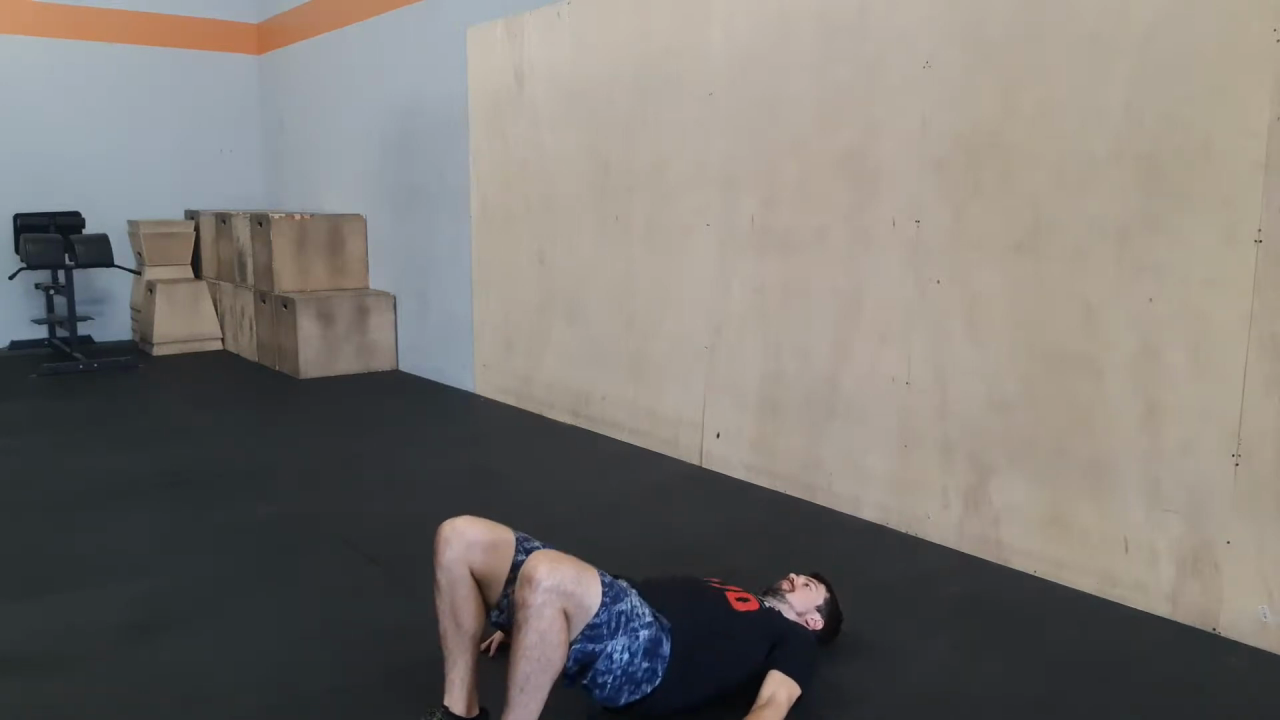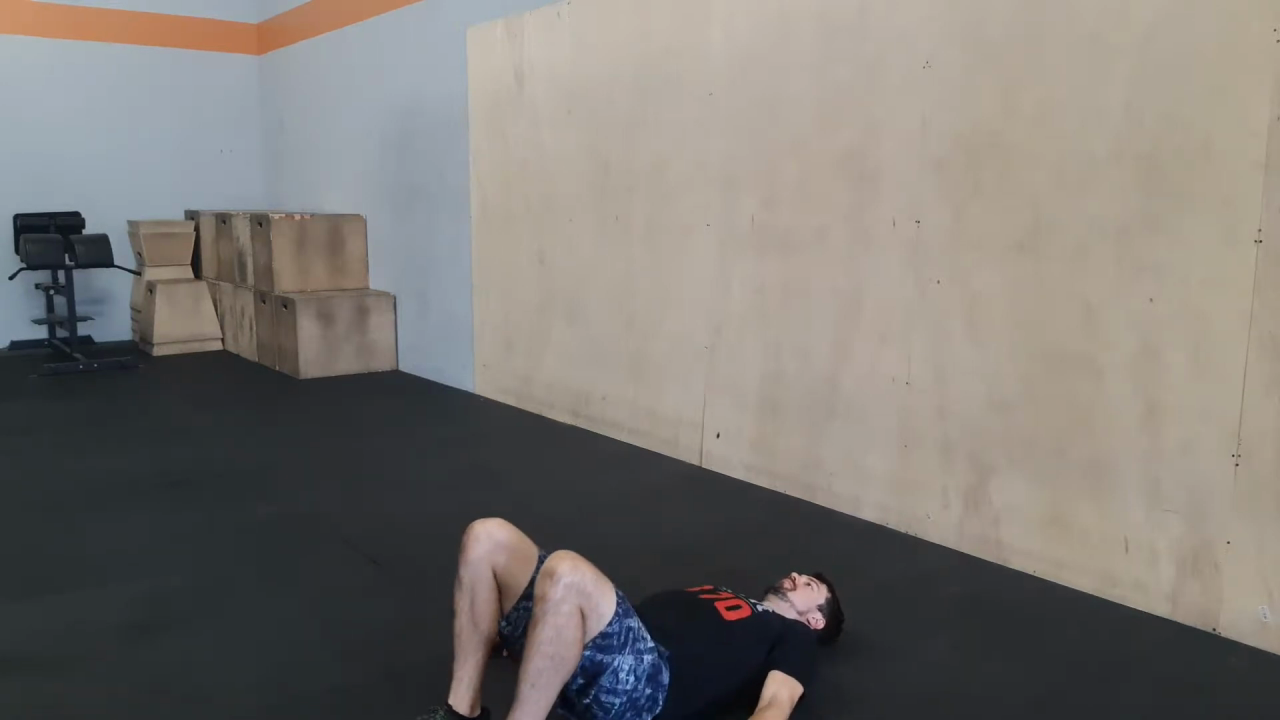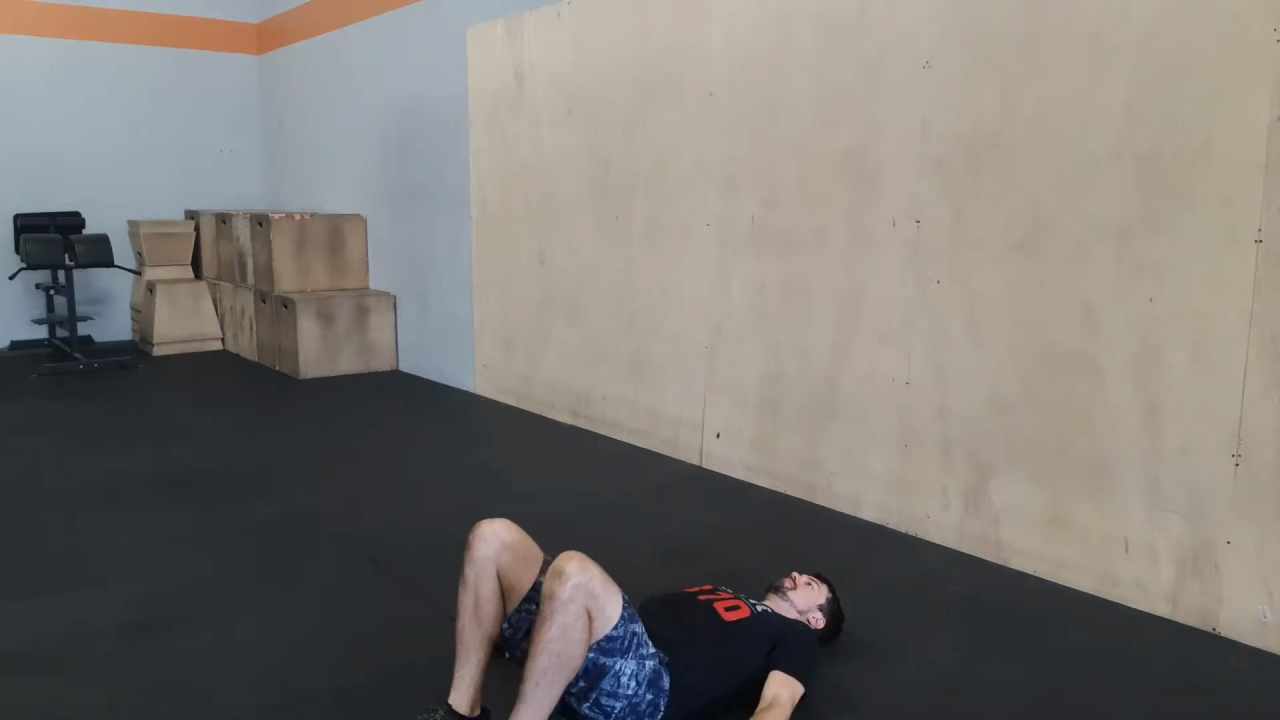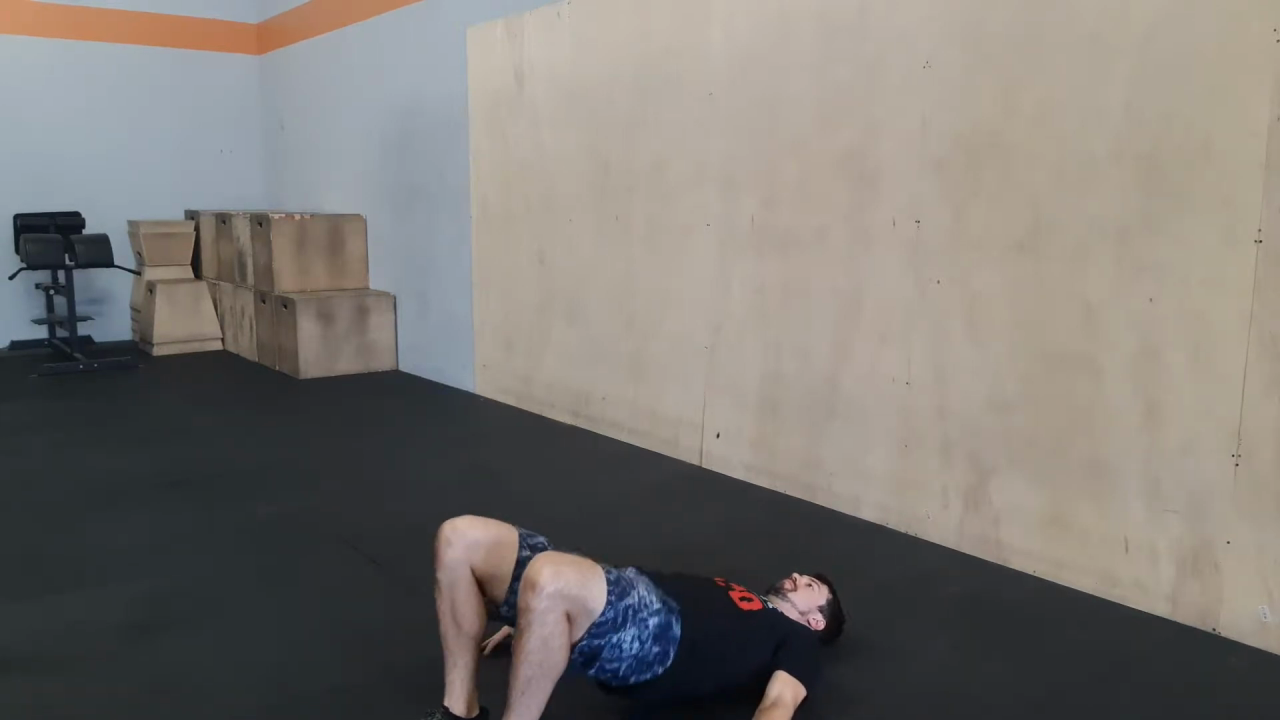
dt=0.5s
person 1, frame 1
left shoulder: (793, 639)
right shoulder: (722, 598)
right wrist: (529, 621)
left hip: (645, 649)
left knee: (546, 575)
right knee: (460, 538)
person 1, frame 2
left shoulder: (792, 637)
right shoulder: (717, 598)
right wrist: (526, 622)
left hip: (641, 676)
right hip: (591, 662)
left knee: (567, 572)
right knee: (489, 538)
person 1, frame 3
left shoulder: (793, 637)
right shoulder: (717, 596)
right wrist: (517, 624)
left hip: (639, 682)
right hip: (580, 667)
left knee: (575, 572)
right knee: (494, 538)
person 1, frame 4
left shoulder: (796, 639)
right shoulder: (725, 600)
right wrist: (533, 621)
left hip: (655, 628)
left knee: (550, 578)
right knee: (460, 537)
